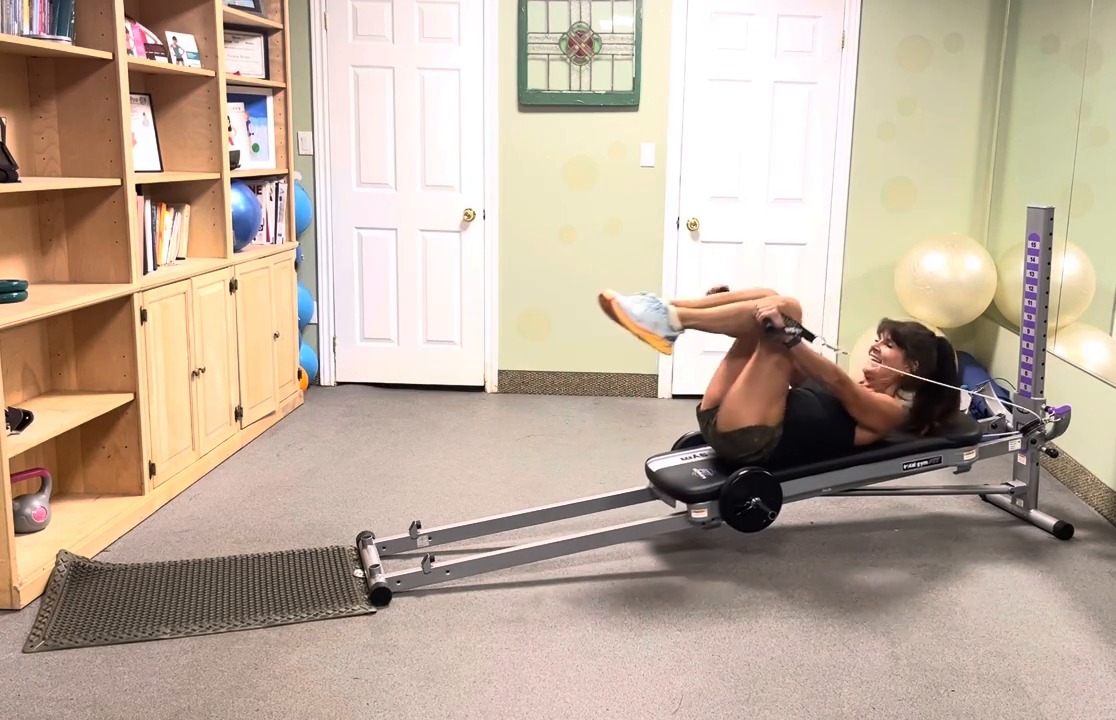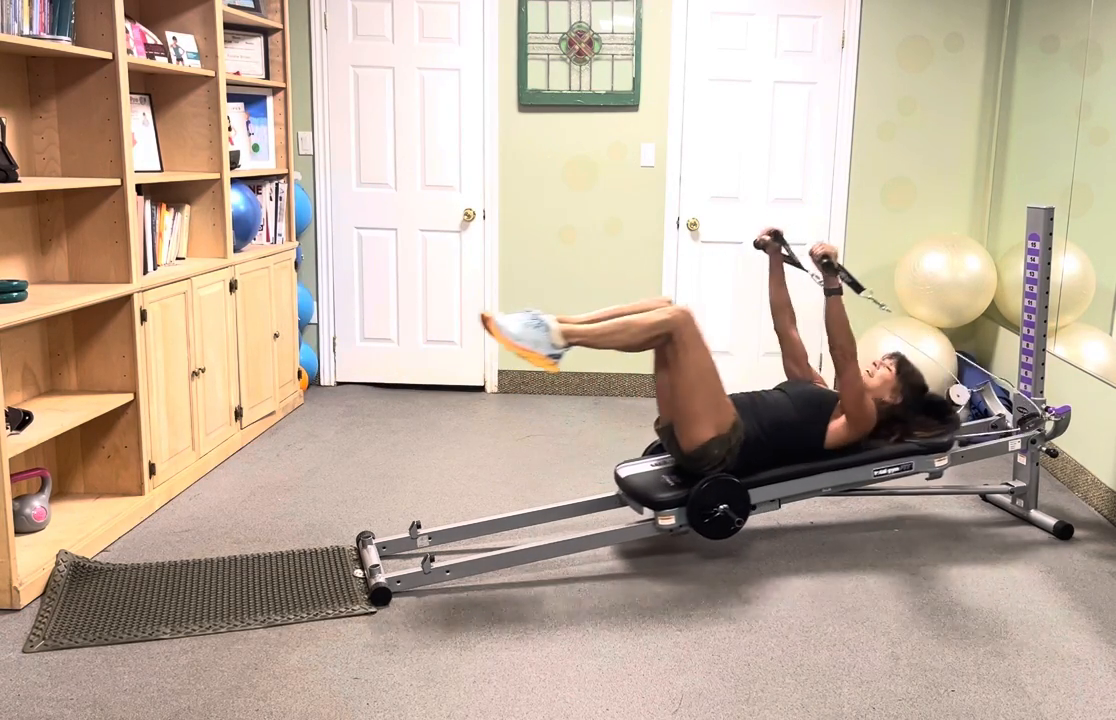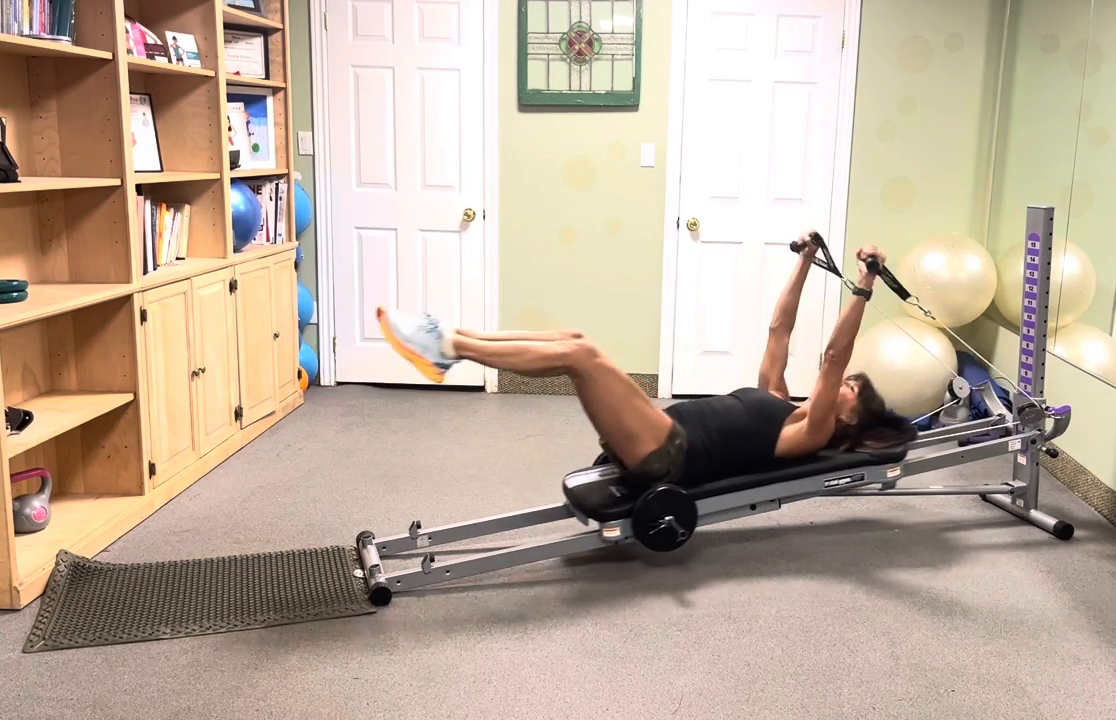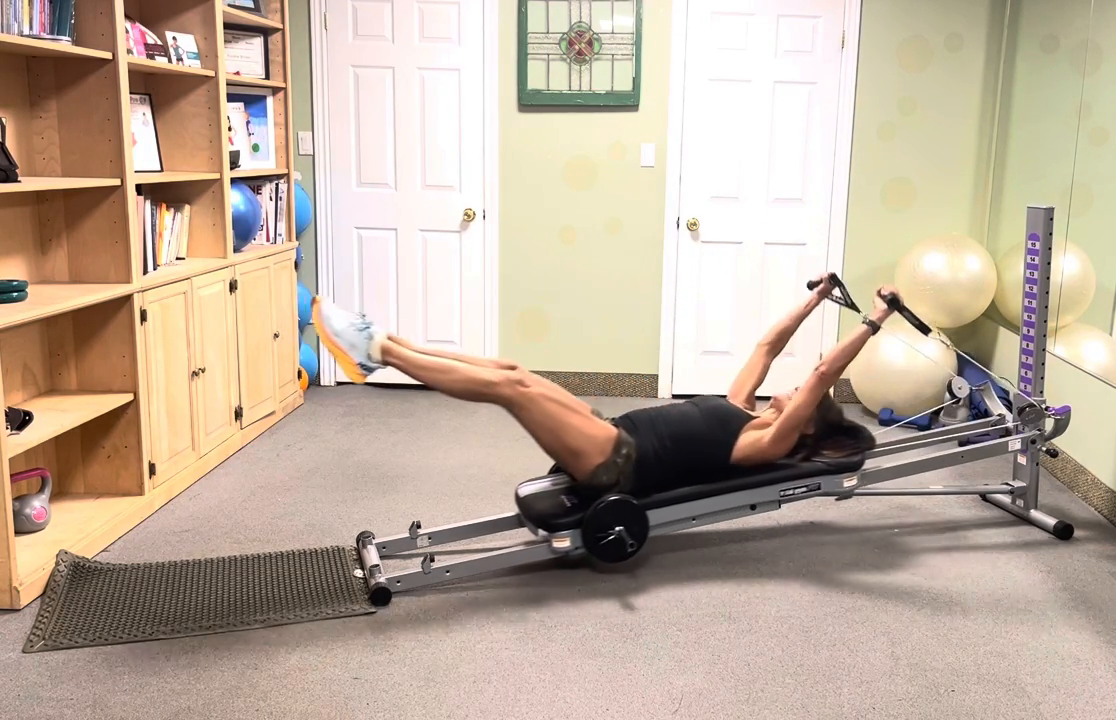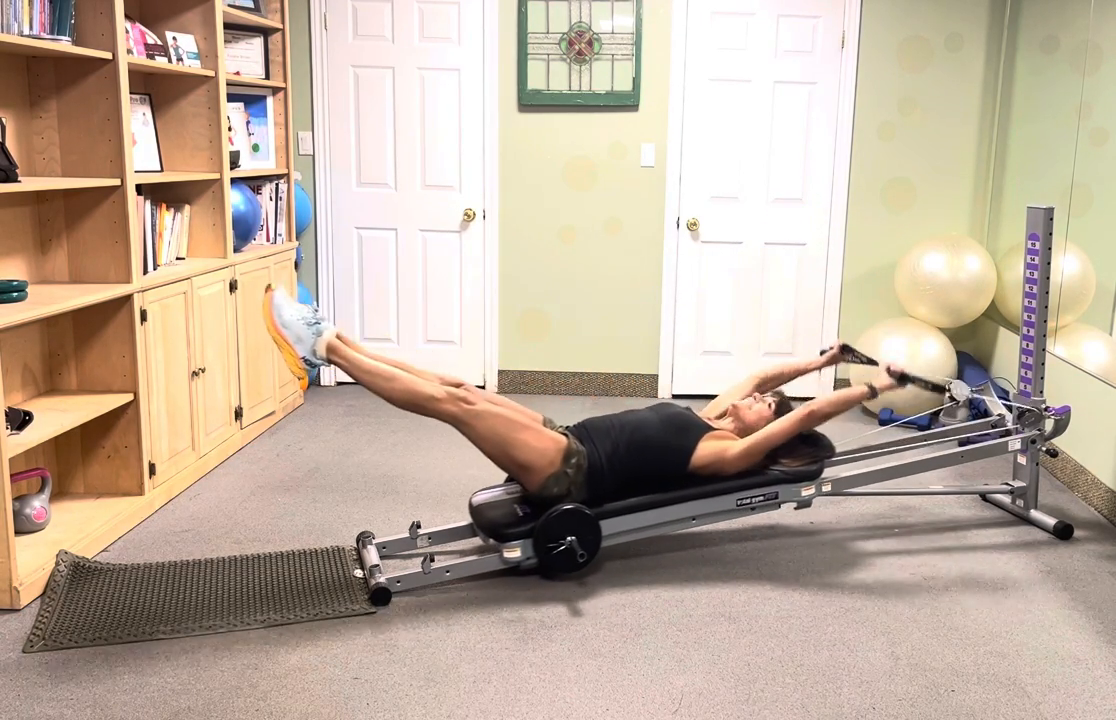
dt=0.3s
person 1, frame 1
left shoulder: (886, 414)
right shoulder: (850, 393)
left elbow: (833, 381)
left wrist: (787, 333)
left hip: (755, 440)
right hip: (718, 422)
left knee: (779, 307)
right knee: (763, 306)
left ankle: (669, 321)
right ankle: (666, 315)
person 1, frame 2
left shoulder: (861, 421)
right shoulder: (813, 389)
left elbow: (844, 352)
right elbow: (786, 329)
left wrist: (831, 284)
right wrist: (776, 263)
left hip: (719, 448)
right hip: (687, 433)
left knee: (677, 319)
right knee: (666, 309)
left ankle: (558, 337)
right ankle: (557, 331)
person 1, frame 3
left shoulder: (814, 434)
right shoulder: (775, 401)
left elbow: (835, 356)
right elbow: (779, 329)
left wrist: (862, 288)
right wrist: (803, 264)
left hip: (668, 455)
right hip: (657, 437)
left knee: (580, 353)
right knee: (572, 340)
left ankle: (450, 347)
right ankle: (453, 341)
person 1, frame 4
left shoulder: (771, 443)
right shoulder: (740, 412)
left elbow: (823, 373)
right elbow: (769, 345)
left wrist: (873, 322)
right wrist: (816, 298)
left hip: (619, 466)
right hip: (612, 440)
left knee: (509, 383)
right knee: (508, 370)
left ankle: (379, 351)
right ankle: (386, 344)
person 1, frame 5
left shoulder: (731, 454)
right shoulder: (710, 425)
left elbow: (802, 419)
right elbow: (758, 376)
left wrist: (871, 389)
right wrist: (824, 360)
left hip: (571, 473)
right hip: (567, 440)
left knee: (455, 402)
right knee: (455, 386)
left ankle: (324, 349)
right ankle: (330, 342)
